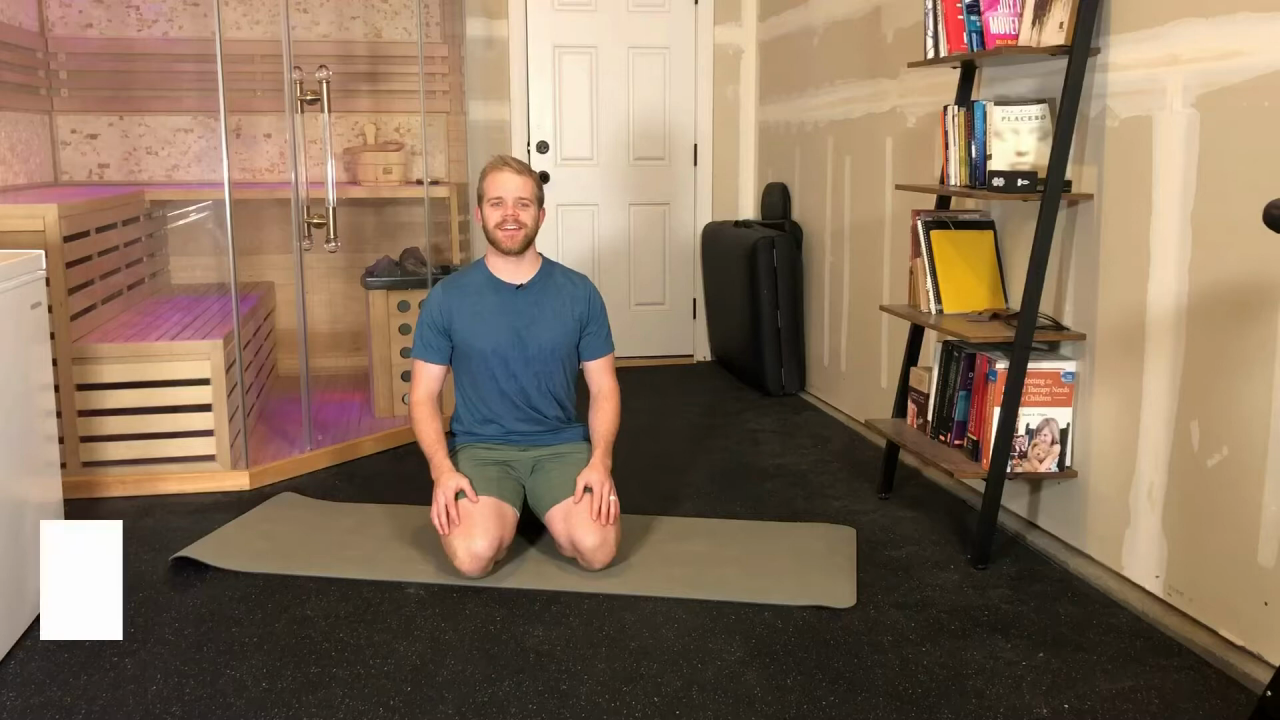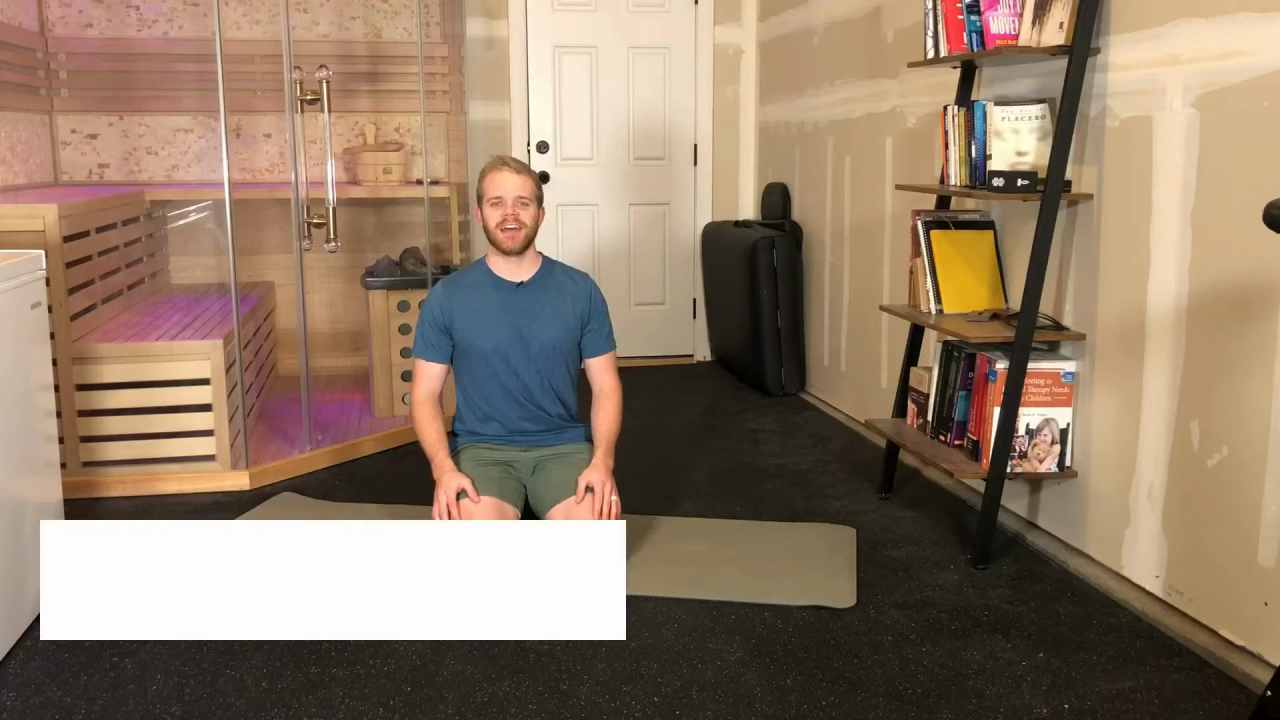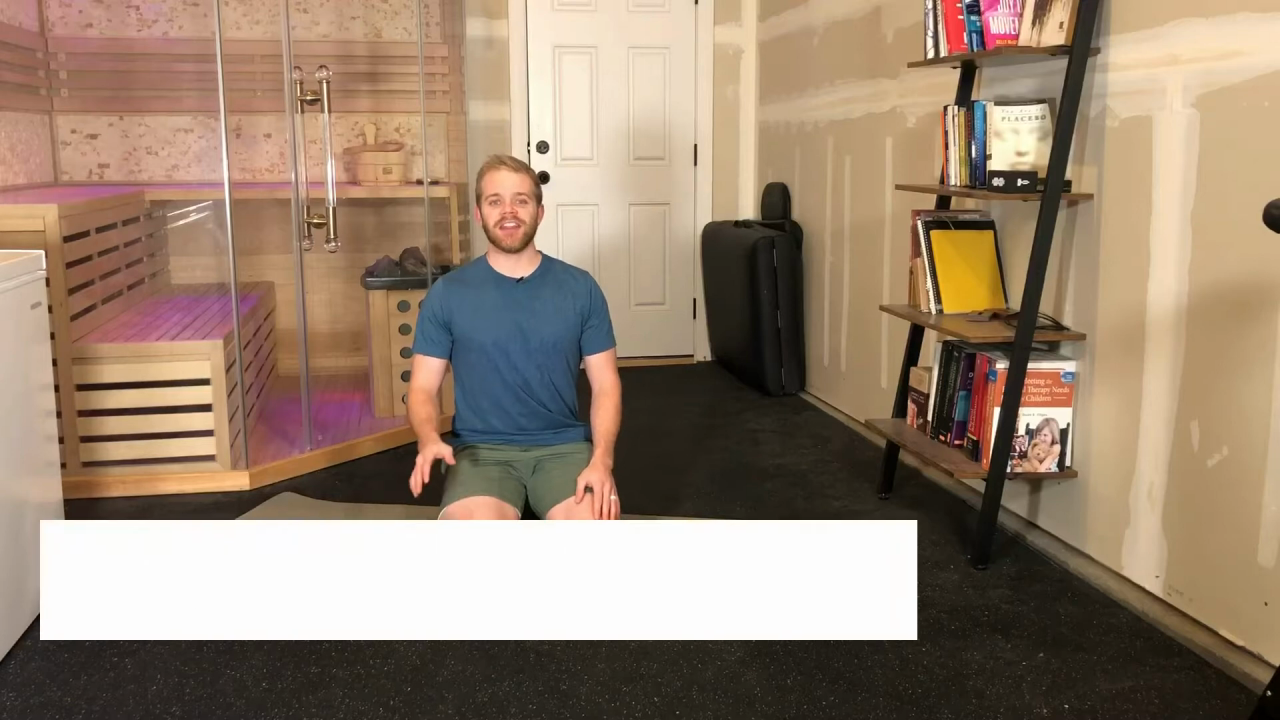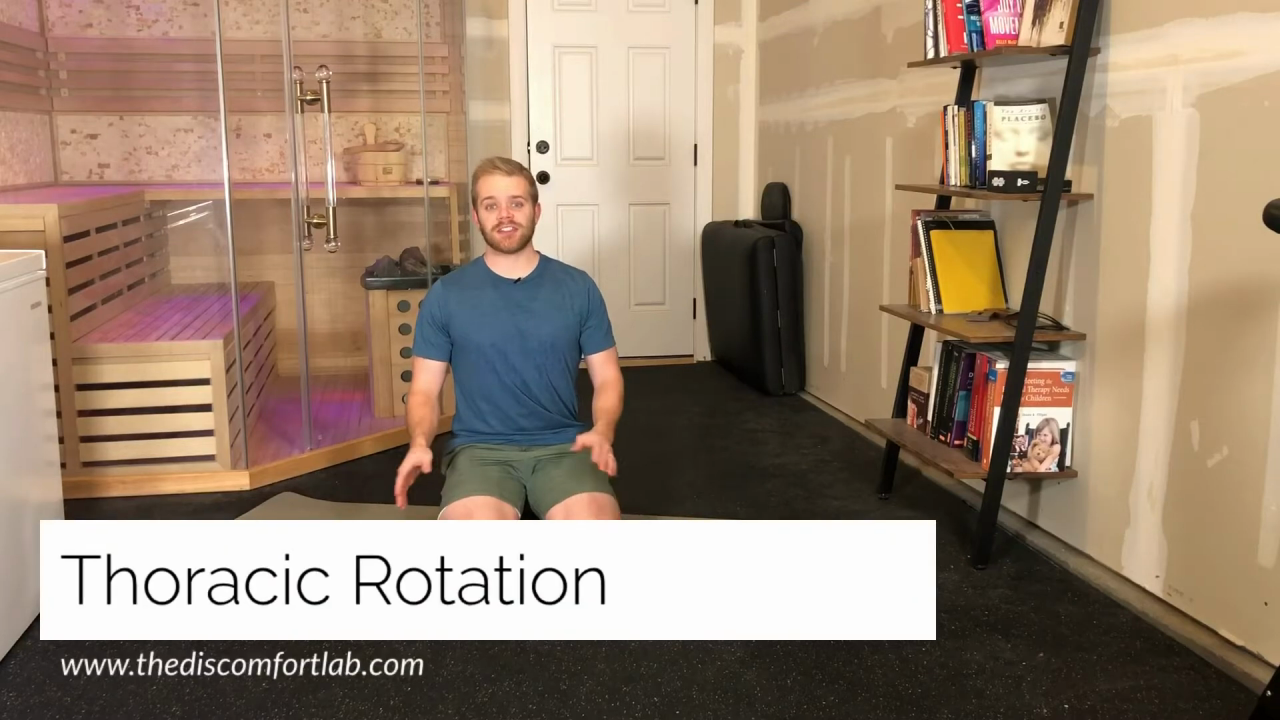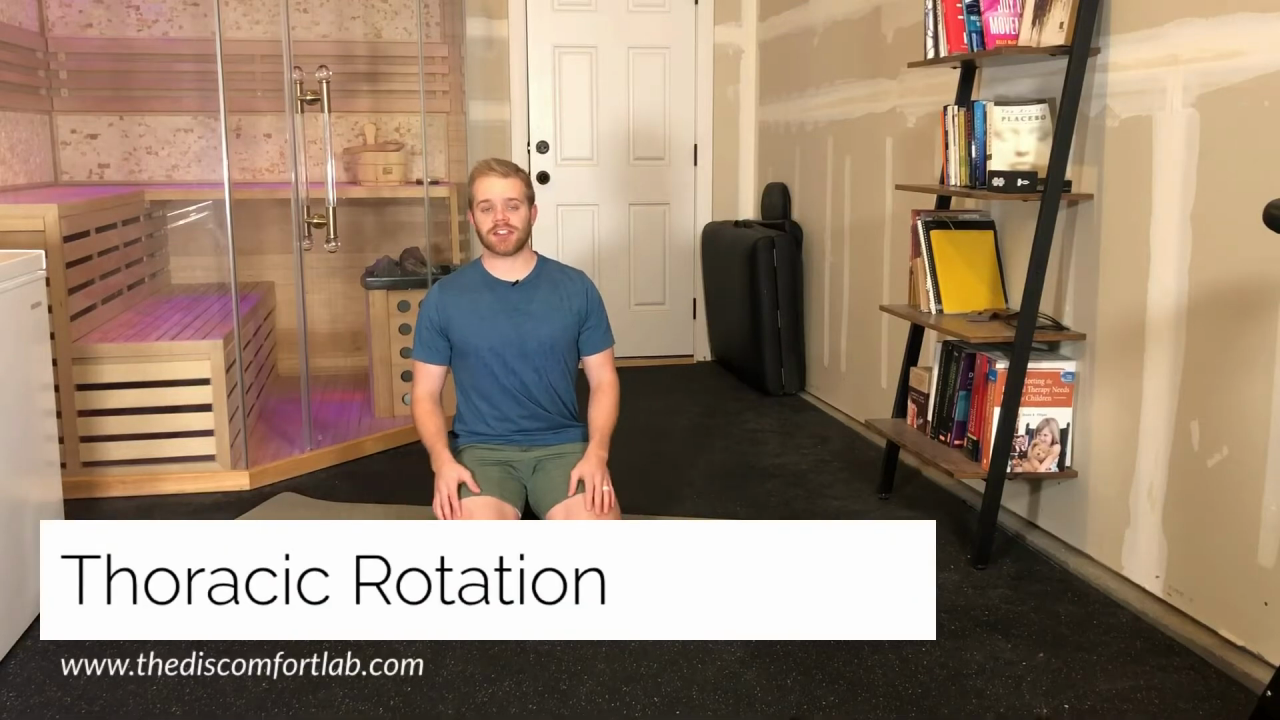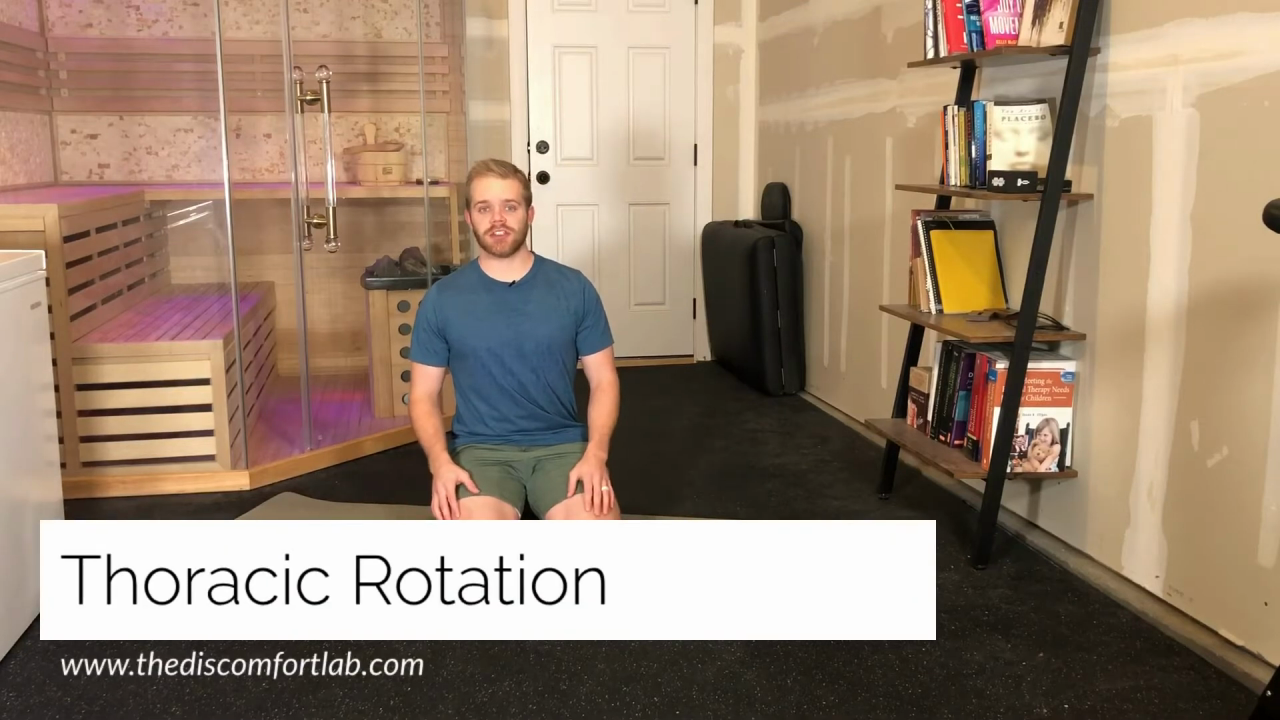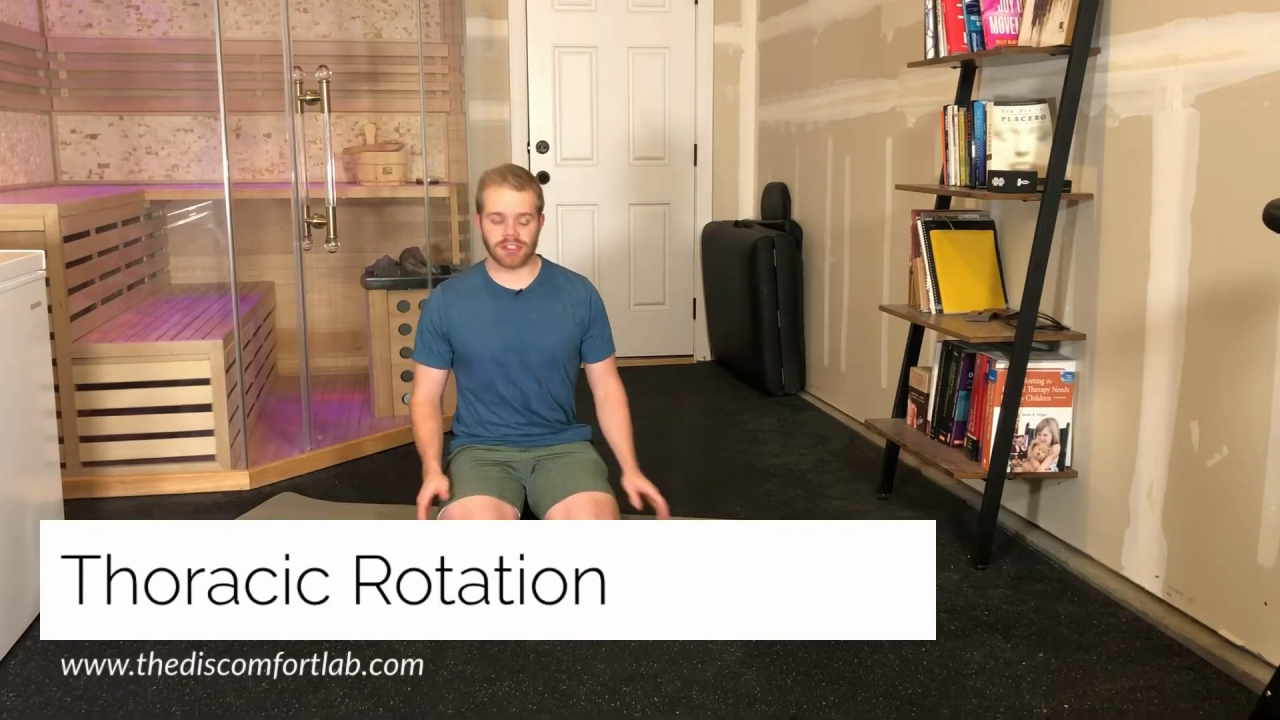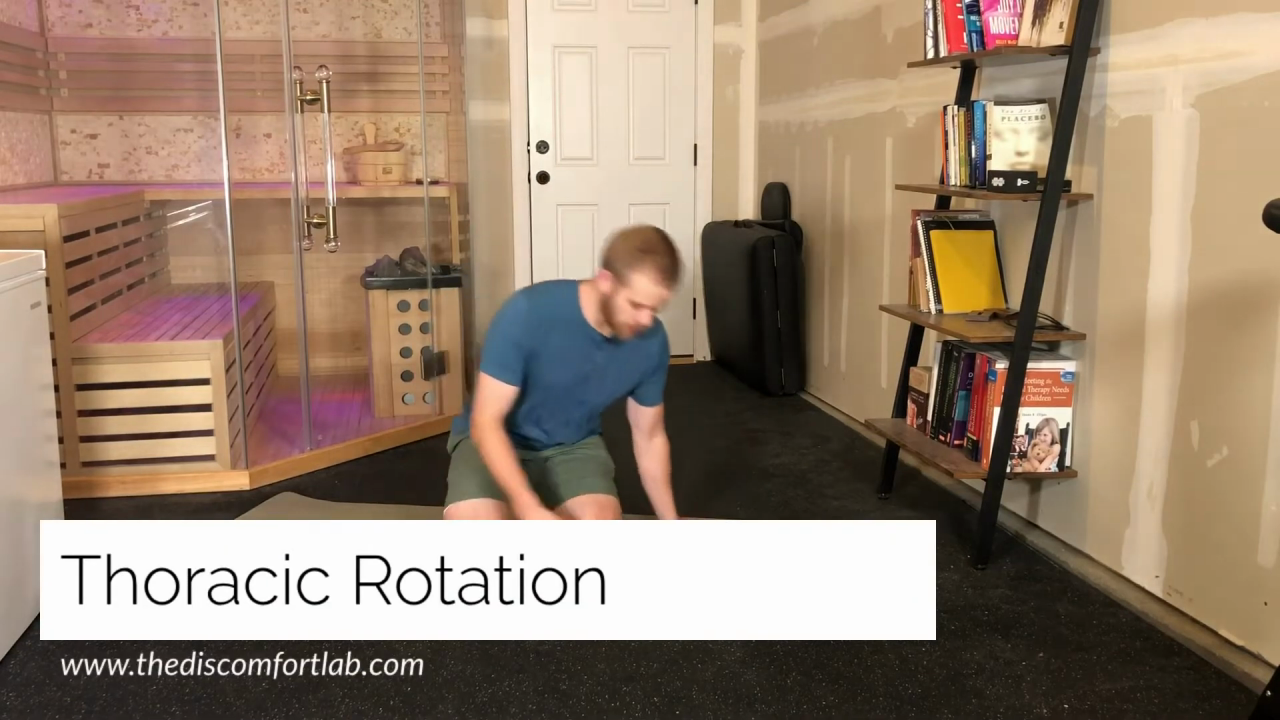
dt=0.5s
person 1, frame 1
left shoulder: (579, 292)
right shoulder: (447, 297)
left elbow: (603, 388)
right elbow: (424, 395)
left wrist: (600, 460)
right wrist: (442, 468)
left hip: (562, 444)
right hip: (481, 446)
left knee: (596, 549)
right knee: (473, 555)
left ankle: (543, 509)
right ankle: (508, 510)
person 1, frame 2
left shoulder: (580, 290)
right shoulder: (447, 296)
left elbow: (605, 386)
right elbow: (425, 394)
left wrist: (602, 460)
right wrist: (444, 467)
left hip: (562, 446)
right hip: (483, 448)
left ankle: (541, 505)
right ankle: (512, 508)
person 1, frame 3
left shoulder: (580, 288)
right shoulder: (447, 294)
left elbow: (605, 384)
right elbow: (423, 387)
left wrist: (601, 458)
right wrist: (429, 440)
left hip: (563, 445)
right hip: (482, 448)
person 1, frame 4
left shoulder: (578, 288)
right shoulder: (446, 295)
left elbow: (608, 379)
right elbow: (424, 390)
left wrist: (602, 431)
right wrist: (419, 442)
left hip: (561, 445)
right hip: (480, 447)
person 1, frame 5
left shoulder: (576, 288)
right shoulder: (444, 298)
left elbow: (603, 381)
right elbow: (425, 394)
left wrist: (596, 453)
right wrist: (443, 460)
left hip: (562, 445)
right hip: (482, 448)
person 1, frame 6
left shoulder: (574, 288)
right shoulder: (442, 300)
left elbow: (603, 381)
right elbow: (423, 395)
left wrist: (595, 453)
right wrist: (440, 461)
left hip: (562, 444)
right hip: (482, 448)
person 1, frame 7
left shoulder: (579, 295)
right shoulder: (446, 301)
left elbow: (607, 388)
right elbow: (426, 396)
left wrist: (630, 469)
right wrist: (432, 469)
left hip: (562, 445)
right hip: (484, 449)
person 1, frame 8
left shoulder: (650, 344)
right shoulder: (528, 312)
left elbow: (650, 436)
right elbow: (487, 423)
left wrist: (670, 524)
right wrist: (529, 510)
left hip: (572, 446)
right hip: (491, 435)
